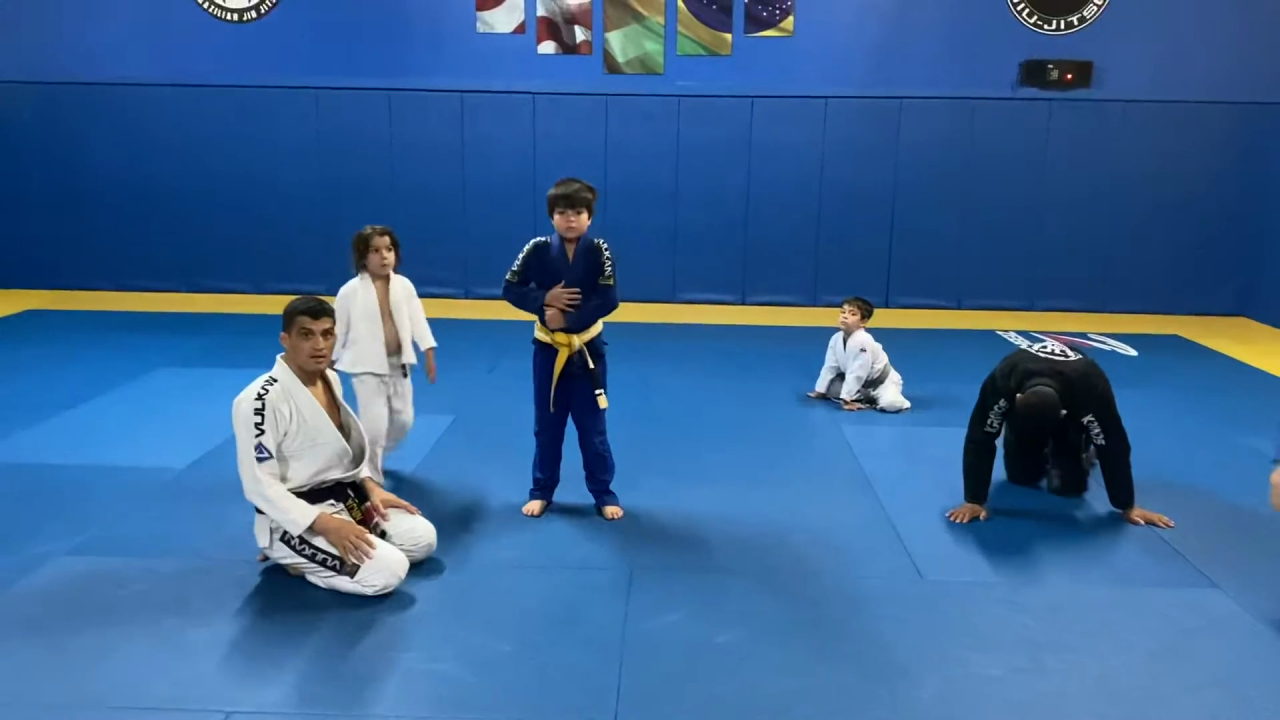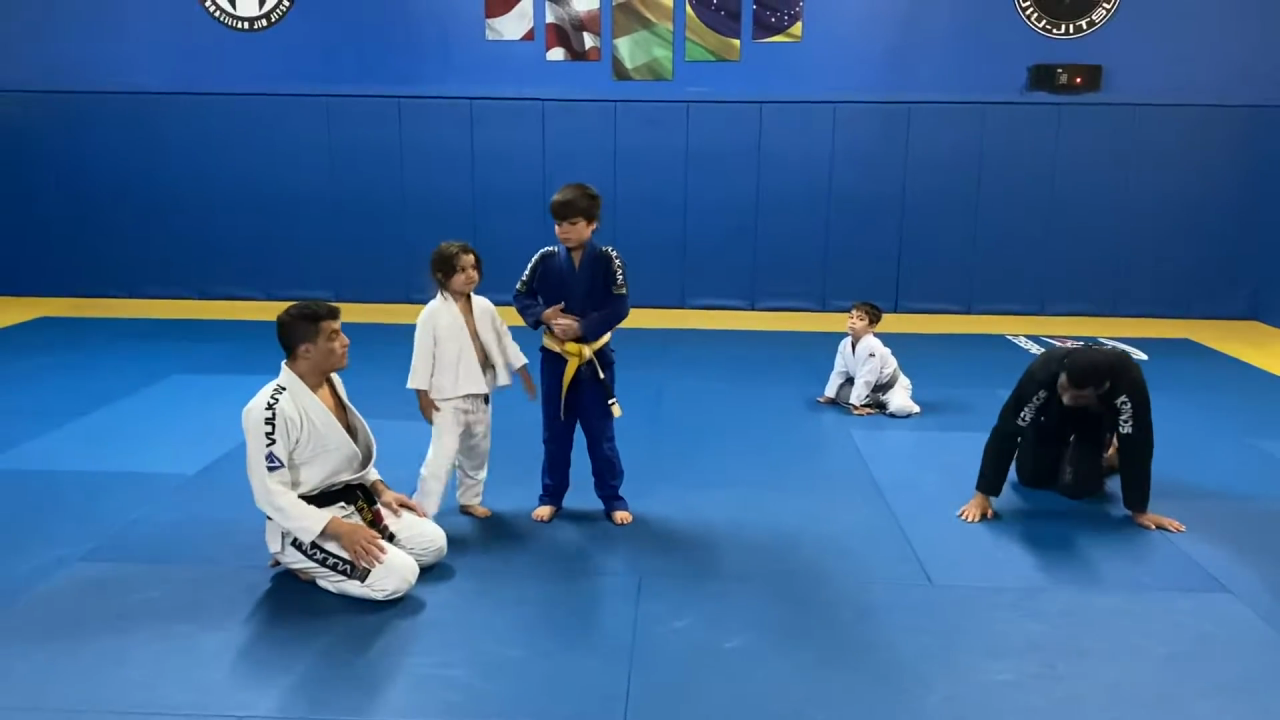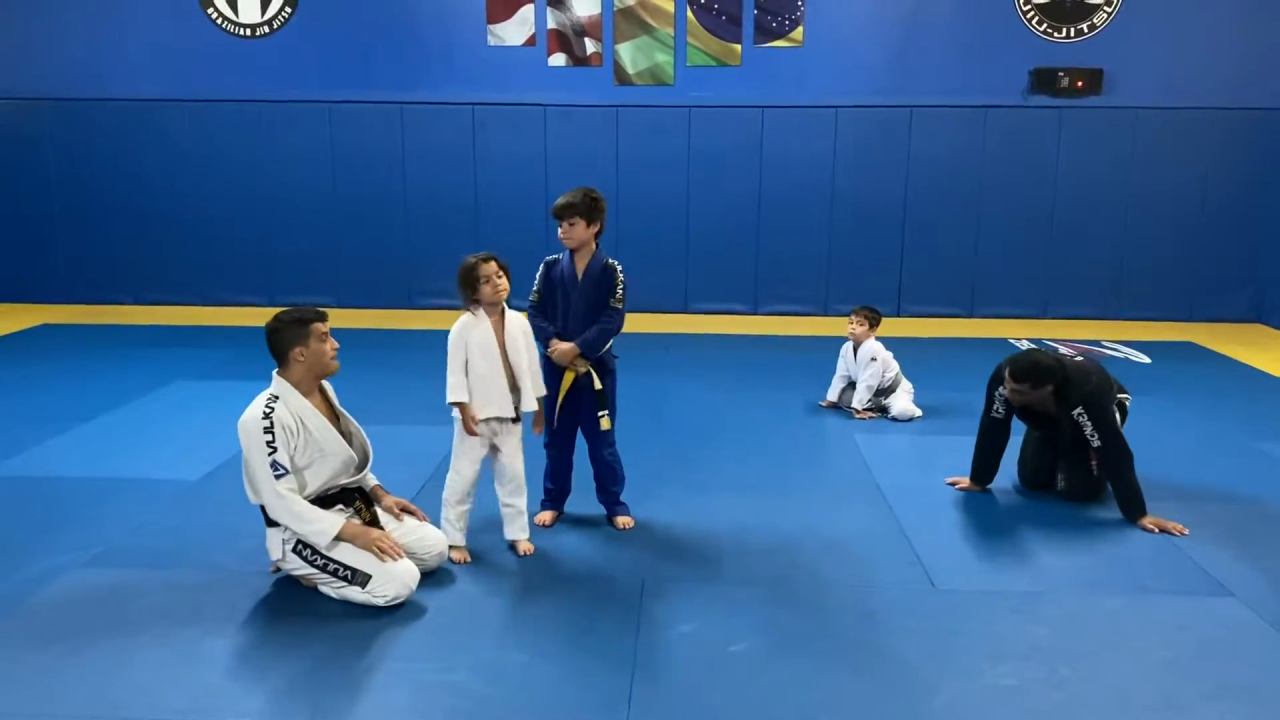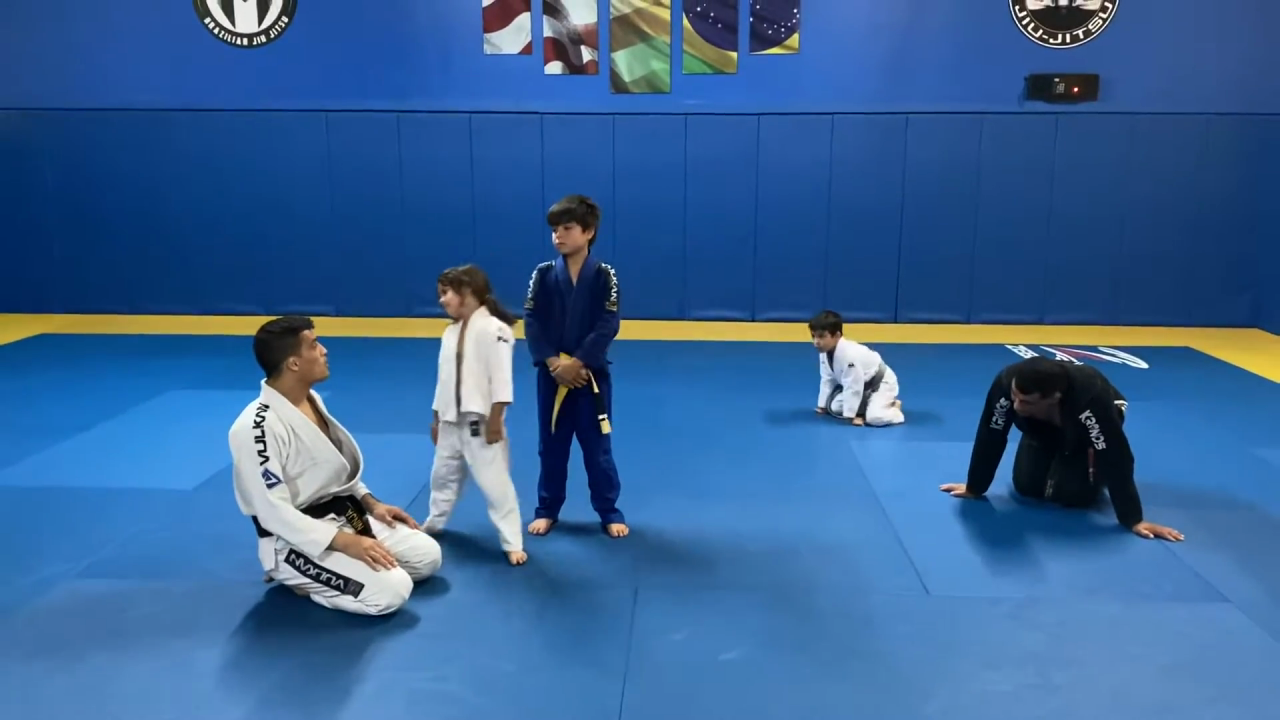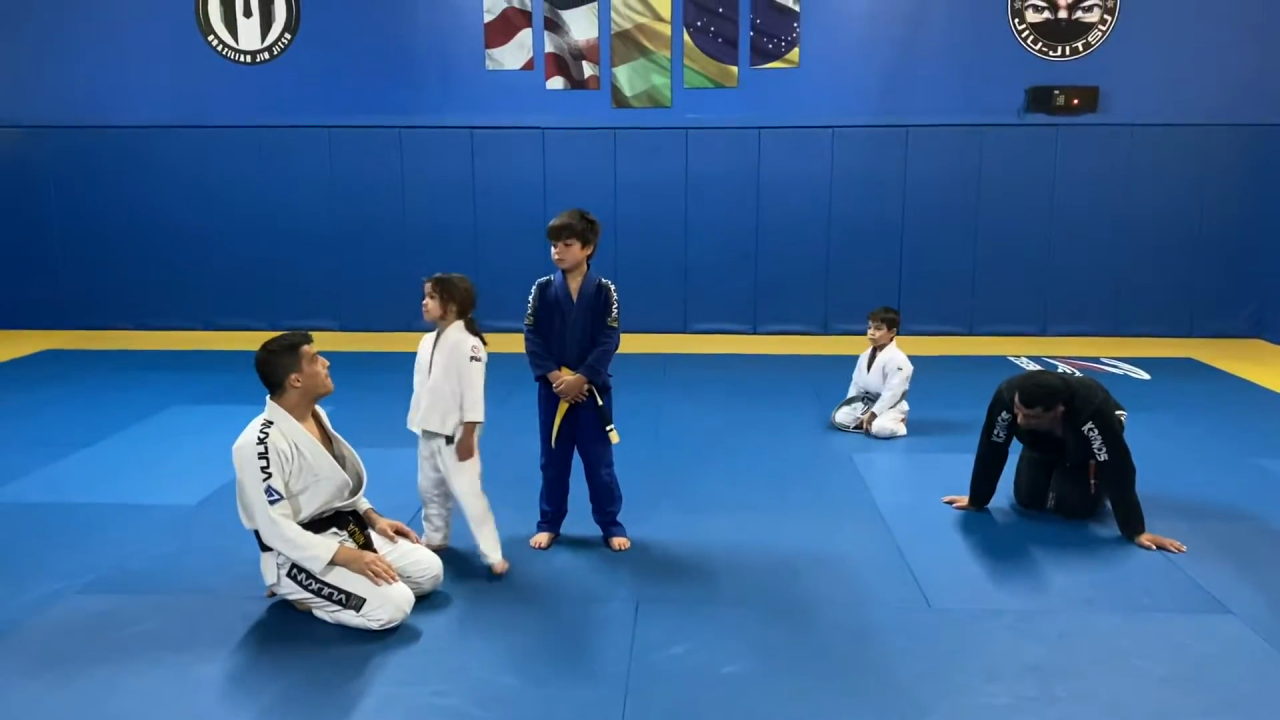
dt=0.7s
person 1, frame 1
left shoulder: (599, 251)
right shoulder: (537, 249)
left elbow: (608, 300)
right elbow: (511, 289)
left wrist: (567, 319)
right wrist: (545, 299)
left hip: (587, 349)
right hip: (548, 349)
left knee: (592, 425)
right knee: (547, 425)
left ankle: (603, 492)
right ankle: (541, 490)
person 1, frame 2
left shoulder: (608, 259)
right shoulder: (546, 259)
left elbow: (619, 308)
right elbow: (521, 296)
left wrist: (582, 328)
right wrist: (541, 316)
left hip: (595, 358)
right hip: (556, 359)
left knee: (600, 433)
right knee: (555, 432)
left ankle: (613, 498)
right ankle: (551, 496)
person 1, frame 3
left shoulder: (610, 270)
right shoulder: (550, 267)
left elbow: (611, 322)
right elbow: (535, 313)
left wrist: (576, 349)
right wrist: (555, 344)
left hip: (595, 366)
right hip: (555, 366)
left knee: (601, 440)
right knee: (556, 439)
left ankle: (614, 503)
right ankle: (552, 501)
person 1, frame 4
left shoulder: (604, 276)
right shoulder: (543, 275)
left elbow: (607, 327)
right elbow: (531, 322)
left wrist: (576, 363)
right wrist: (553, 362)
left hip: (591, 374)
right hip: (552, 375)
left knee: (597, 446)
right knee: (551, 446)
left ankle: (609, 511)
right ankle: (547, 509)
person 1, frame 5
left shoulder: (604, 291)
right shoulder: (542, 289)
left elbow: (607, 342)
right elbow: (533, 339)
left wrist: (580, 378)
right wrist: (555, 376)
left hip: (593, 388)
right hip: (552, 388)
left knee: (599, 460)
right knee: (553, 460)
left ankle: (611, 524)
right ankle: (549, 523)
person 2, frame 1
left shoulder: (329, 379)
right shoulder: (261, 400)
right elbow: (260, 486)
left wrist: (371, 487)
right wrist: (326, 525)
right hip: (295, 519)
left knee: (422, 539)
right knee: (387, 571)
right ankle: (289, 555)
person 2, frame 2
left shoulder: (332, 382)
right shoulder: (271, 409)
right elbow: (271, 495)
left wrist: (380, 489)
right wrist: (339, 530)
right hip: (306, 525)
left knee: (433, 543)
right knee: (398, 576)
left ankle: (319, 560)
right ankle: (302, 561)
person 2, frame 3
left shoulder: (322, 389)
right shoulder: (266, 418)
right elbow: (282, 503)
left wrist: (380, 494)
right wrist: (354, 534)
right hip: (303, 531)
left knee: (434, 548)
right knee: (399, 582)
left ankle: (331, 564)
right ankle: (302, 568)
person 2, frame 4
left shoulder: (310, 399)
right shoulder: (256, 428)
right elbow: (274, 513)
left wrist: (371, 502)
right wrist: (346, 543)
right hip: (295, 540)
left knee: (427, 556)
right knee: (391, 591)
left ankle: (318, 575)
right ankle: (296, 577)
person 2, frame 5
left shoulder: (314, 414)
right shoulder: (260, 444)
right elbow: (275, 528)
left wrist: (373, 517)
right wrist: (347, 558)
right hip: (298, 555)
left knee: (429, 571)
right knee: (393, 605)
left ankle: (331, 587)
right ankle: (297, 592)
person 3, frame 1
left shoulder: (403, 285)
right shoulder: (351, 290)
left elbow: (418, 321)
right elbow: (339, 328)
left wrist: (429, 356)
left hip: (399, 367)
right hip: (367, 369)
left knee: (403, 421)
right knee: (374, 427)
left ankle: (383, 450)
right ankle: (371, 477)
person 3, frame 2
left shoulder: (484, 307)
right shoulder: (432, 313)
left elbow: (504, 341)
right elbow: (422, 356)
left wrist: (525, 373)
right wrist: (423, 396)
left hip: (480, 394)
right hip: (448, 396)
left knee: (477, 452)
right knee: (442, 456)
left ankle: (469, 499)
right ankle: (422, 511)
person 3, frame 3
left shoulder: (519, 322)
right shoulder: (465, 326)
left elbow: (531, 366)
right elbow: (456, 372)
left wrist: (538, 406)
right wrist: (463, 411)
left hip: (510, 415)
right hip: (476, 415)
left knee: (512, 475)
right knee: (462, 478)
left ankle: (518, 533)
right ankle: (456, 540)
person 3, frame 4
left shoulder: (494, 328)
right shoulder: (450, 332)
left elbow: (502, 377)
left wrist: (495, 418)
right wrist: (437, 418)
left hip: (481, 421)
right hip: (453, 420)
left knee: (495, 483)
right knee: (443, 474)
left ankle: (513, 543)
right ankle: (434, 523)
person 3, frame 5
left shoulder: (468, 344)
right shoulder: (428, 341)
left elbow: (473, 393)
left wrist: (467, 437)
right wrist: (415, 424)
left hip: (456, 434)
right hip: (428, 431)
left knee: (467, 493)
right knee: (430, 490)
left ankle: (492, 555)
right ankle: (434, 538)
person 4, frame 1
left shoulder: (1093, 392)
right shoulder: (1001, 383)
left elbow: (1114, 448)
right elbow: (979, 440)
left wrist: (1127, 507)
right wrist: (974, 501)
left knee: (1067, 485)
right knee: (1021, 477)
left ankle: (1085, 453)
person 4, frame 2
left shoulder: (1128, 380)
right shoulder: (1043, 372)
left elbow: (1137, 445)
right elbow: (1006, 431)
left wrist: (1139, 510)
right wrist: (983, 495)
left hip: (1098, 421)
right hip: (1051, 417)
left knee: (1076, 486)
right knee: (1030, 478)
left ankle: (1108, 455)
right ankle: (1064, 451)
person 4, frame 3
left shoulder: (1087, 392)
right shoulder: (1005, 376)
left elbow: (1114, 453)
right elbow: (993, 431)
left wrist: (1138, 515)
right wrist: (978, 480)
left hip: (1101, 411)
right hip: (1048, 421)
left knee: (1078, 489)
right knee: (1032, 480)
left ankle: (1091, 465)
right ankle: (1062, 454)
person 4, frame 4
left shoulder: (1092, 398)
right shoulder: (1007, 383)
left elbow: (1116, 458)
right elbow: (990, 438)
left wrist: (1133, 519)
right wrist: (974, 487)
left hip: (1086, 436)
right hip: (1043, 431)
left knee: (1074, 494)
right knee: (1027, 487)
left ankle: (1095, 475)
right ankle: (1056, 462)
person 4, frame 5
left shoulder: (1094, 410)
right shoulder: (1007, 395)
left elbow: (1118, 470)
right elbow: (991, 451)
left wrist: (1135, 531)
right wrist: (976, 500)
left hip: (1086, 448)
right hip: (1043, 444)
left knee: (1075, 505)
right knee: (1027, 499)
left ankle: (1096, 485)
right ankle: (1057, 473)
